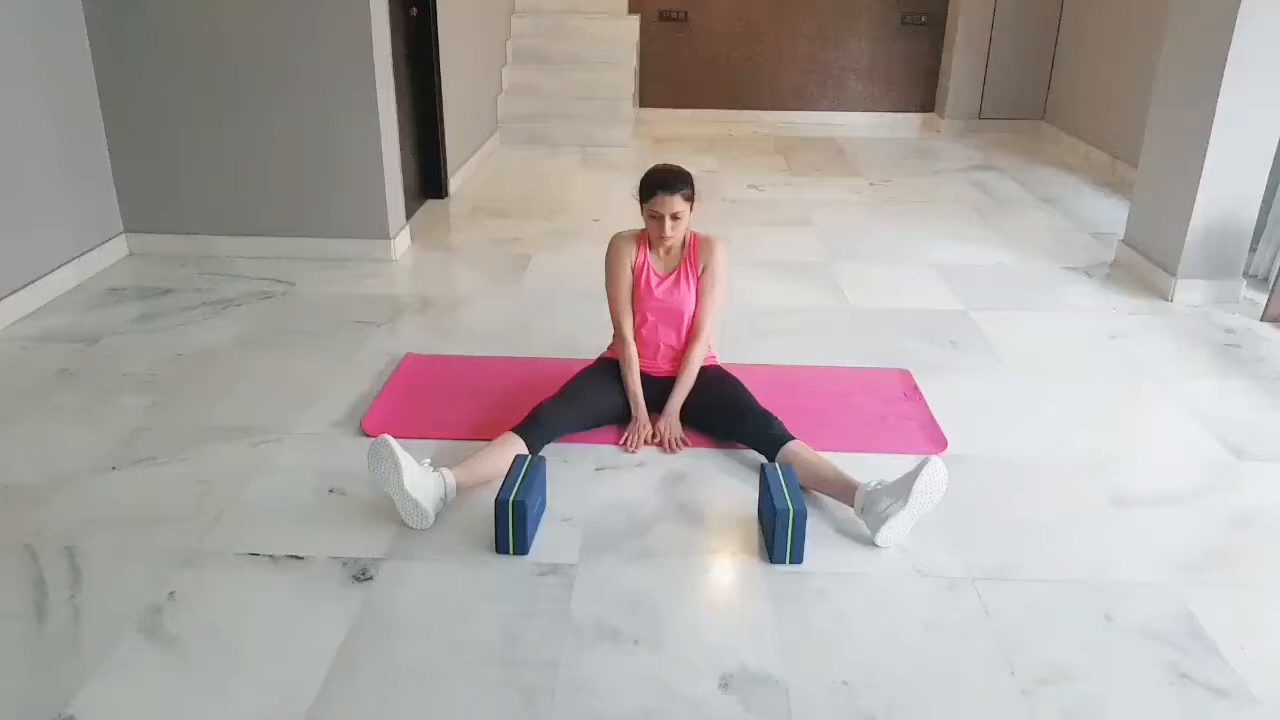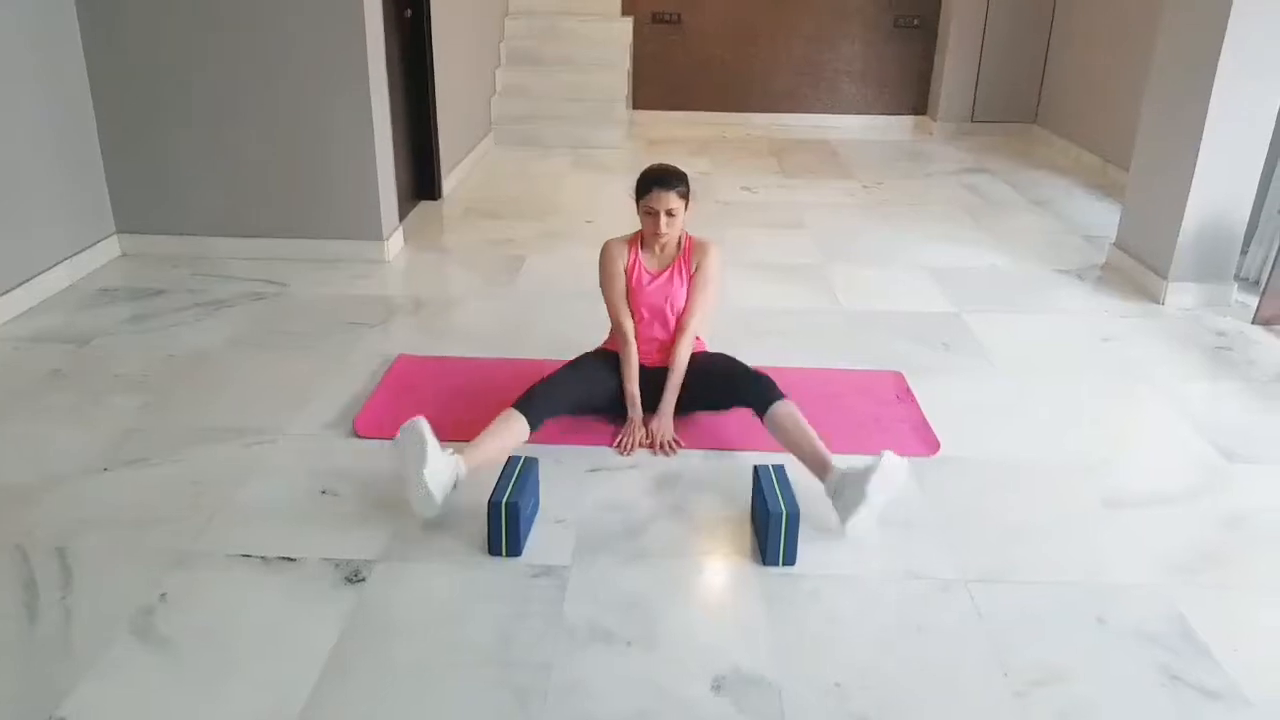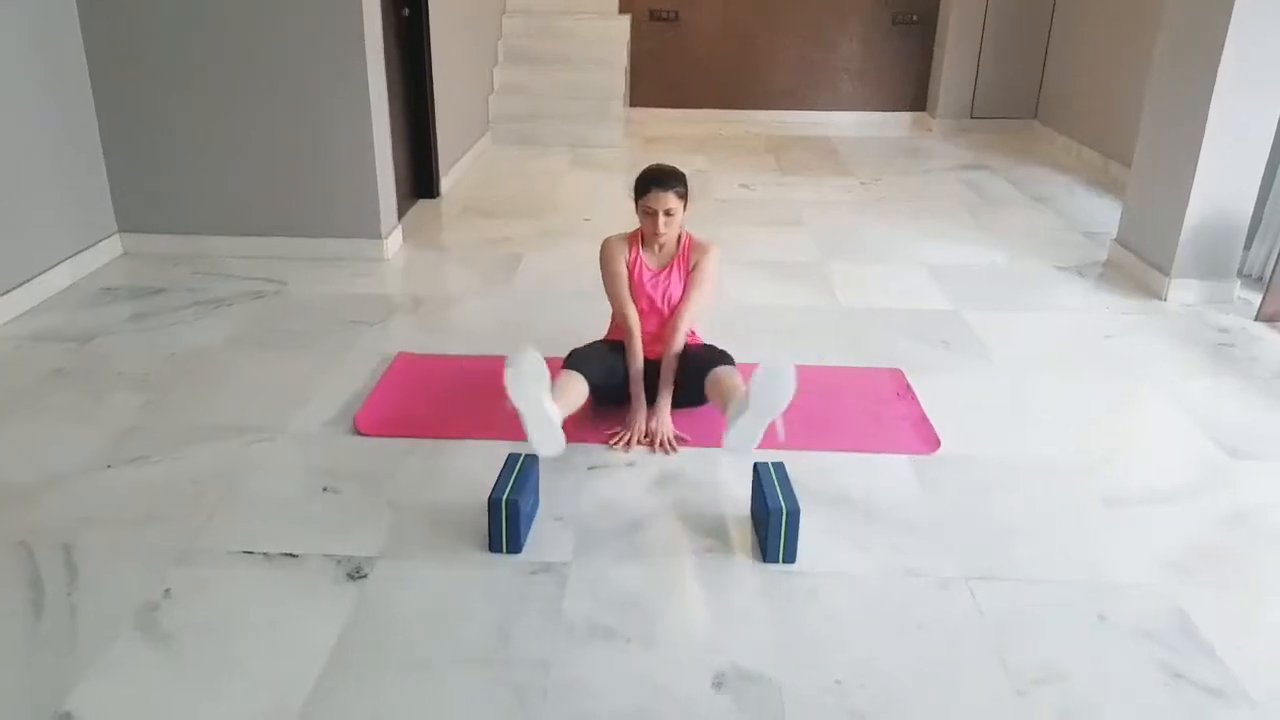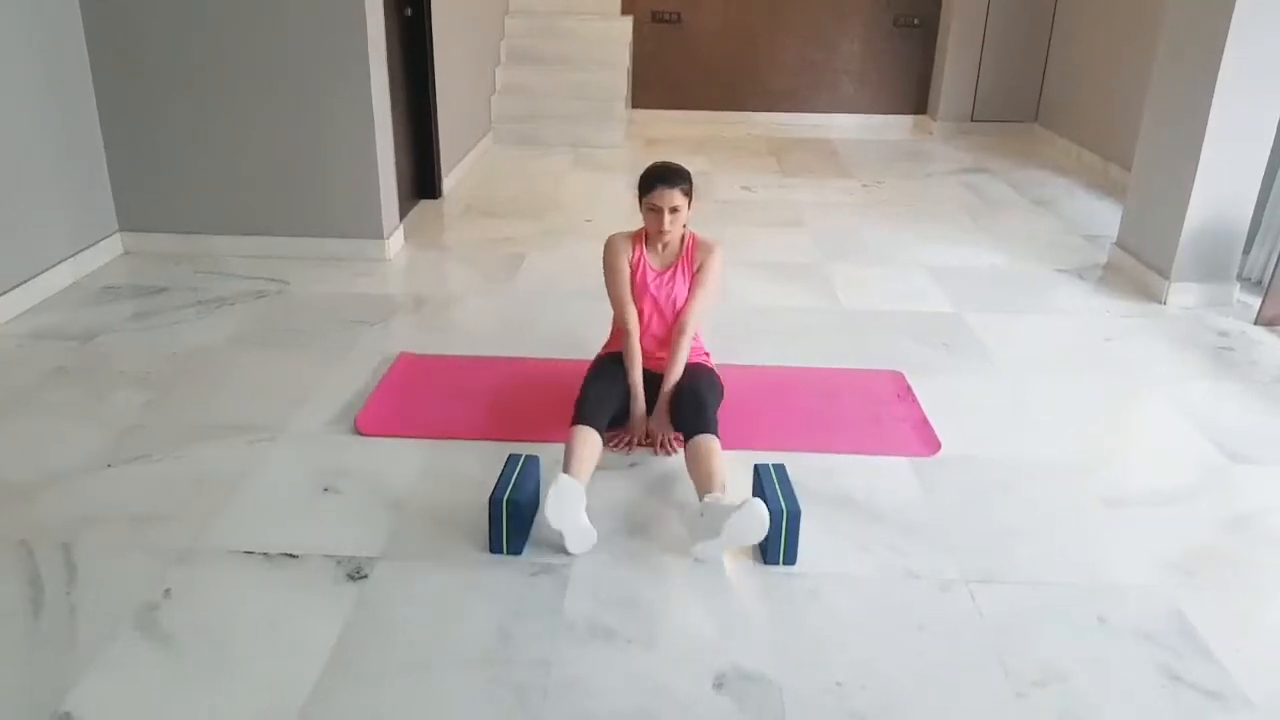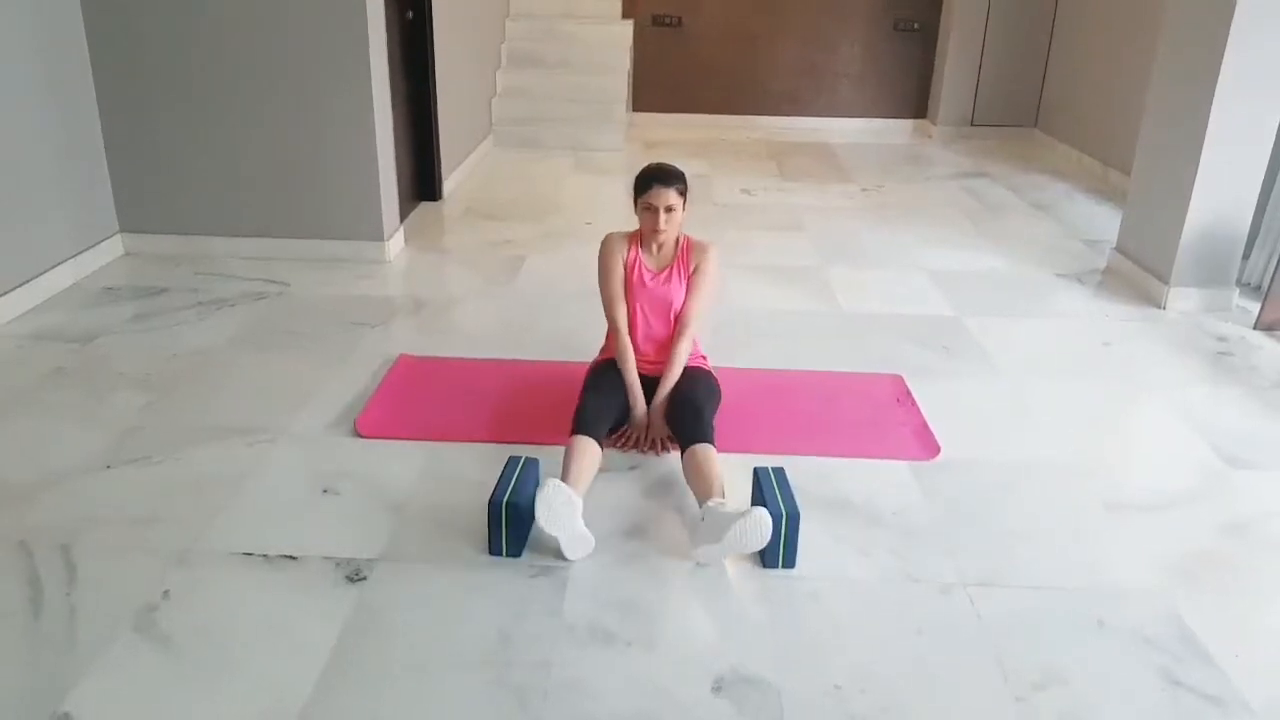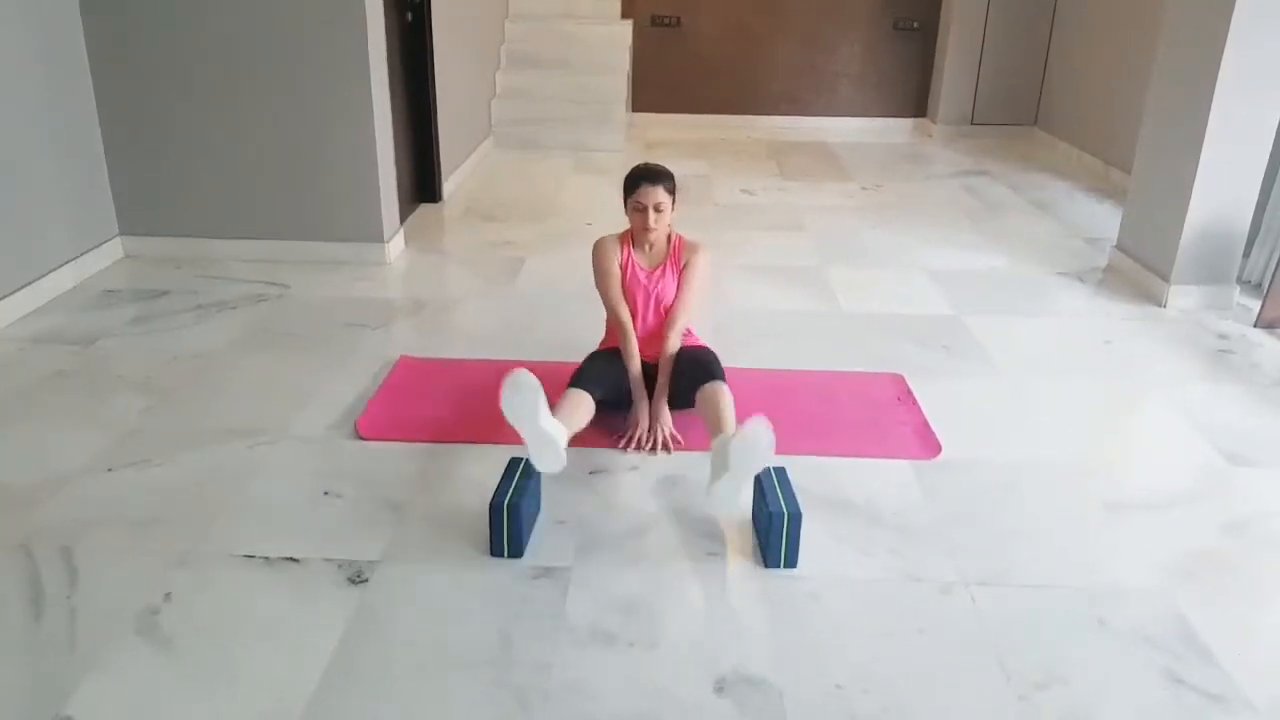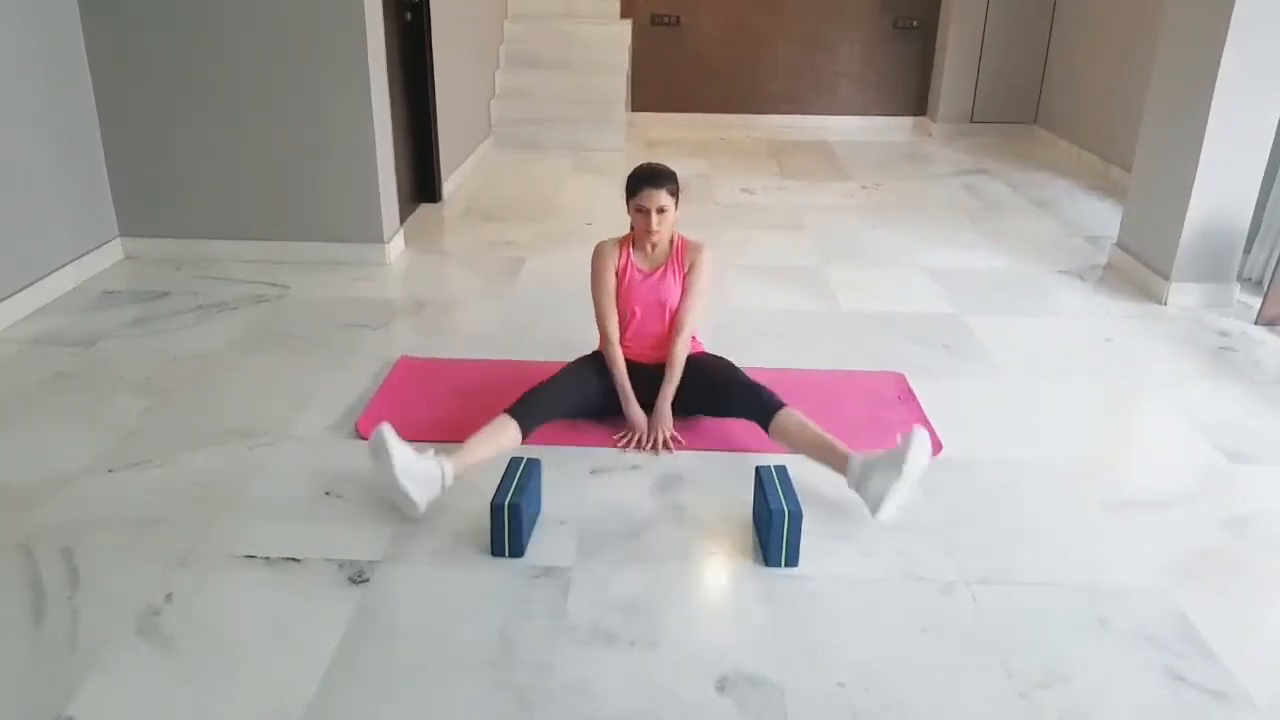
dt=0.3s
person 1, frame 1
left shoulder: (710, 252)
right shoulder: (623, 249)
left elbow: (701, 334)
right elbow: (624, 332)
left wrist: (674, 409)
right wrist: (638, 410)
left hip: (690, 373)
right hip: (630, 371)
left knee: (764, 428)
right knee: (546, 418)
left ankle: (868, 503)
right ankle: (437, 488)
person 1, frame 2
left shoulder: (704, 255)
right shoulder: (616, 252)
left elbow: (687, 331)
right elbow: (624, 330)
left wrist: (666, 411)
right wrist: (634, 410)
left hip: (681, 365)
right hip: (625, 363)
left knee: (754, 384)
right knee: (545, 394)
left ankle: (837, 481)
right ankle: (449, 470)
person 1, frame 3
left shoulder: (703, 253)
right shoulder: (615, 249)
left elbow: (681, 322)
right elbow: (629, 320)
left wrist: (662, 406)
right wrist: (637, 406)
left hip: (680, 361)
right hip: (627, 357)
left knee: (714, 363)
right knee: (581, 361)
left ankle: (745, 416)
right ankle: (545, 420)
person 1, frame 4
left shoulder: (707, 254)
right shoulder: (620, 247)
left elbow: (686, 328)
right elbow: (629, 325)
left wrist: (664, 407)
right wrist: (637, 407)
left hip: (685, 363)
right hip: (629, 361)
left knee: (698, 405)
right knee: (593, 399)
left ankle: (714, 511)
right ankle: (572, 502)
person 1, frame 5
left shoulder: (701, 255)
right shoulder: (615, 248)
left elbow: (685, 332)
right elbow: (619, 327)
left wrist: (659, 406)
right wrist: (637, 405)
left hip: (682, 368)
right hip: (624, 366)
left knee: (695, 418)
right knee: (591, 412)
left ankle: (715, 517)
right ankle: (568, 507)
person 1, frame 6
left shoulder: (693, 254)
right shoulder: (608, 249)
left elbow: (676, 327)
right elbow: (622, 321)
left wrist: (661, 403)
right wrist: (639, 398)
left hip: (674, 357)
right hip: (624, 359)
left knee: (704, 365)
right knee: (593, 374)
left ankle: (728, 449)
right ankle: (550, 436)
person 1, frame 7
left shoulder: (695, 256)
right shoulder: (608, 254)
left elbow: (682, 332)
right elbow: (609, 333)
left wrist: (664, 407)
right wrist: (630, 407)
left hip: (679, 368)
right hip: (622, 368)
left knee: (753, 396)
right knee: (541, 400)
left ankle: (861, 472)
right ankle: (436, 473)
